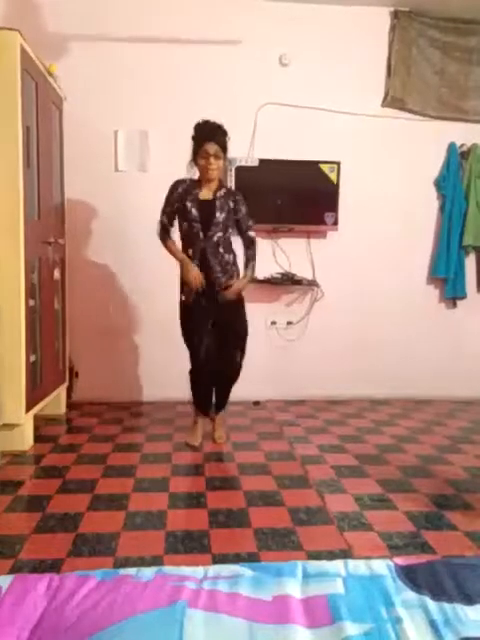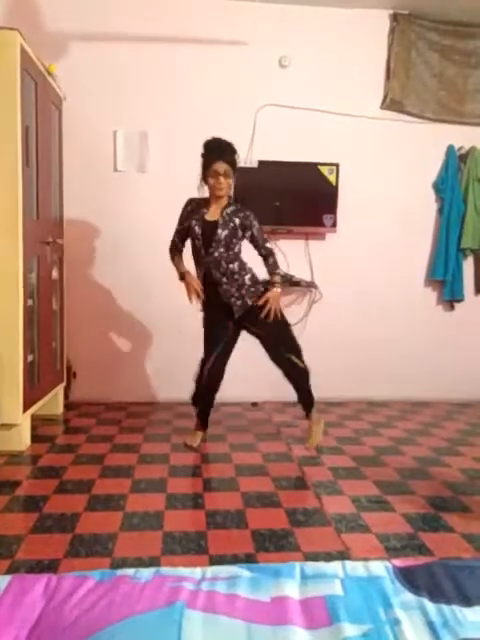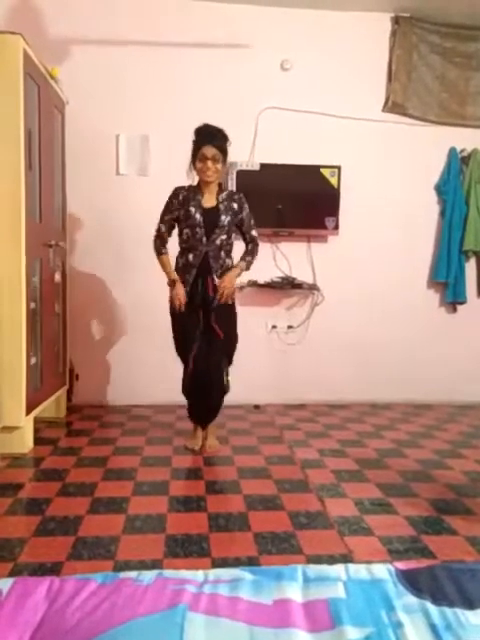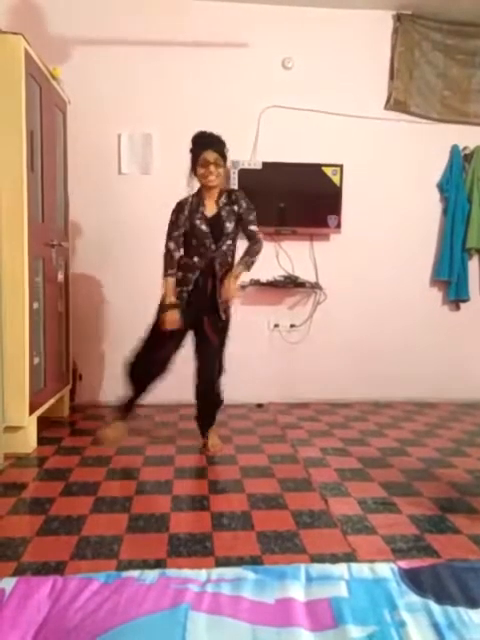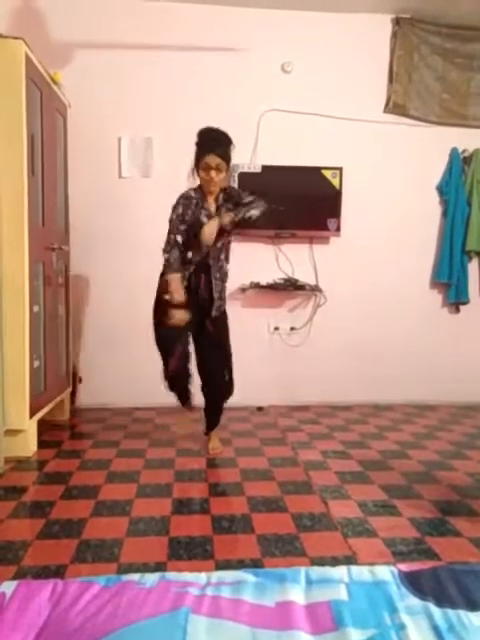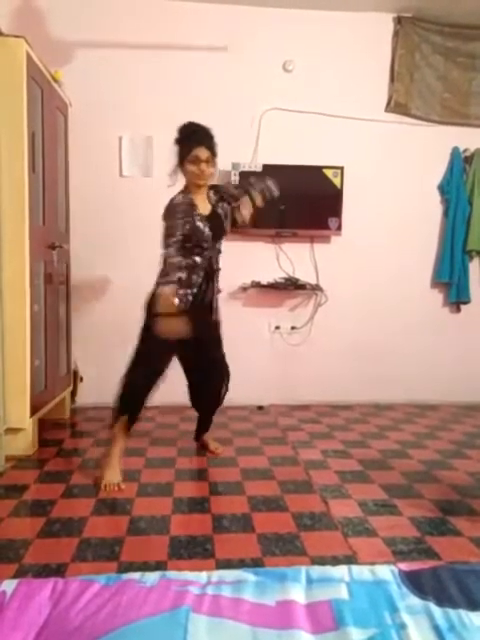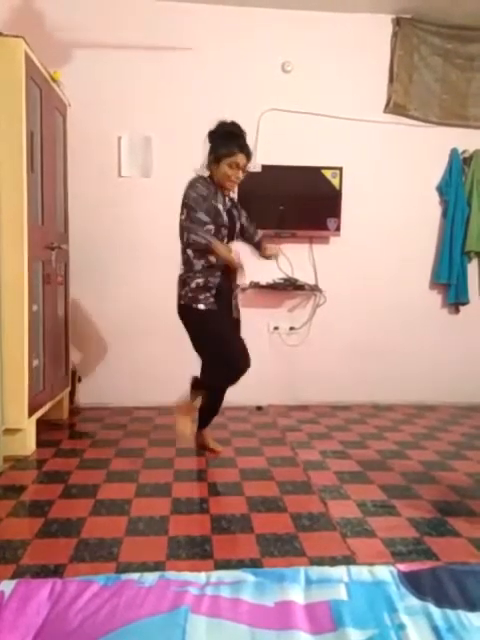
dt=0.7s
person 1, frame 1
left shoulder: (233, 198)
right shoulder: (181, 190)
left elbow: (249, 238)
right elbow: (164, 231)
left wrist: (245, 275)
right wrist: (183, 260)
left hip: (226, 281)
right hip: (195, 283)
left knee: (230, 352)
right knee: (201, 354)
left ankle: (218, 413)
right ankle: (200, 416)
person 1, frame 2
left shoulder: (241, 215)
right shoulder: (191, 209)
left elbow: (267, 252)
right elbow: (175, 249)
left wrist: (276, 287)
right wrist: (185, 275)
left hip: (249, 296)
right hip: (217, 301)
left knee: (286, 352)
right knee: (211, 367)
left ankle: (312, 415)
right ankle: (200, 426)
person 1, frame 3
left shoulder: (236, 201)
right shoulder: (181, 197)
left elbow: (253, 244)
right elbow: (160, 240)
left wrist: (234, 273)
right wrist: (173, 280)
left hip: (219, 286)
right hip: (186, 287)
left knee: (216, 361)
right knee: (192, 361)
left ankle: (209, 426)
right ankle: (197, 425)
person 1, frame 4
left shoulder: (237, 201)
right shoulder: (185, 208)
left elbow: (256, 241)
right elbow: (171, 257)
left wrist: (234, 275)
right wrist: (168, 304)
left hip: (217, 295)
right hip: (185, 290)
left knee: (210, 367)
right knee: (152, 357)
left ankle: (208, 430)
right ankle: (122, 417)
person 1, frame 5
left shoulder: (232, 196)
right shoulder: (187, 201)
left elbow: (257, 206)
right elbow: (172, 252)
left wrist: (219, 221)
right wrist: (176, 302)
left hip: (211, 296)
right hip: (177, 292)
left knee: (218, 371)
right knee: (175, 364)
left ankle: (212, 431)
right ankle: (186, 406)
person 1, frame 6
left shoulder: (222, 196)
right shoulder: (178, 207)
left elbow: (267, 187)
right elbow: (171, 260)
left wrist: (249, 200)
right wrist: (167, 310)
left hip: (205, 301)
right hip: (176, 299)
left knee: (215, 375)
right knee: (145, 371)
left ankle: (202, 434)
right ankle: (115, 452)
person 1, frame 7
left shoulder: (230, 201)
right shoulder: (201, 191)
left elbow: (250, 233)
right elbow: (194, 232)
left wrist: (266, 246)
right wrist: (229, 255)
left hip: (222, 297)
right hip: (199, 298)
left knee: (223, 361)
right knee: (232, 360)
left ankle: (203, 431)
right ankle: (189, 406)
